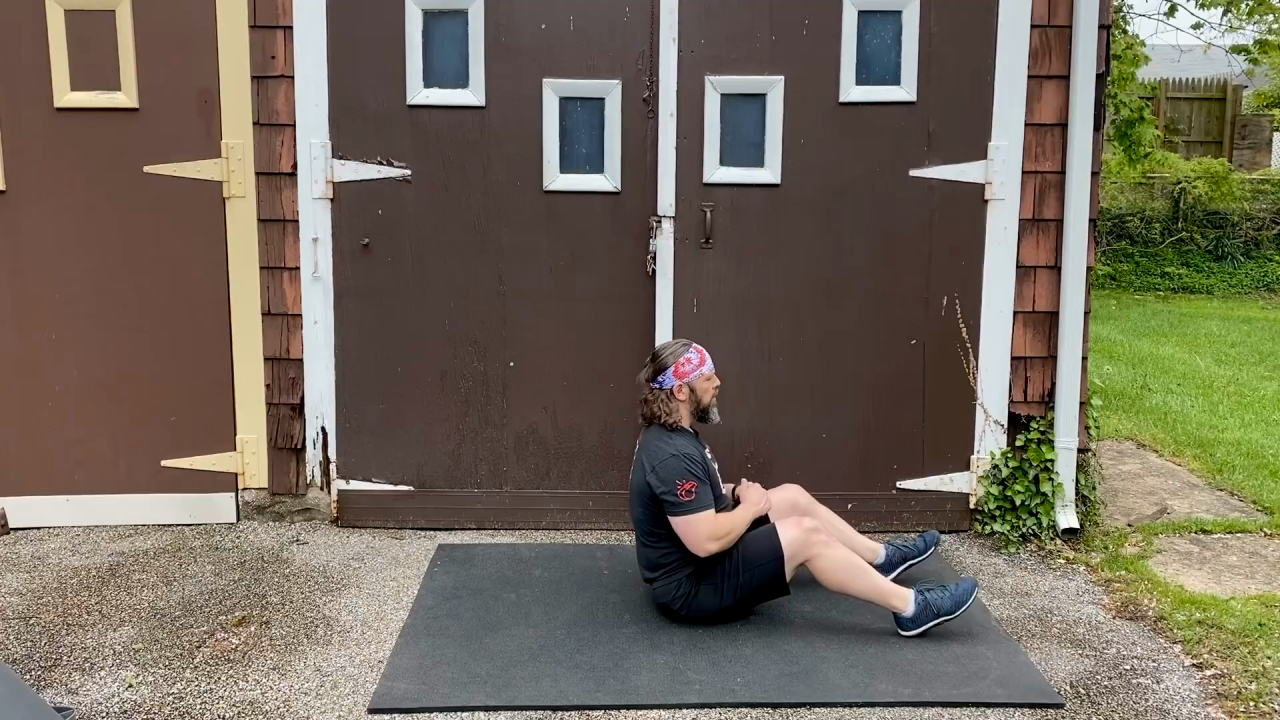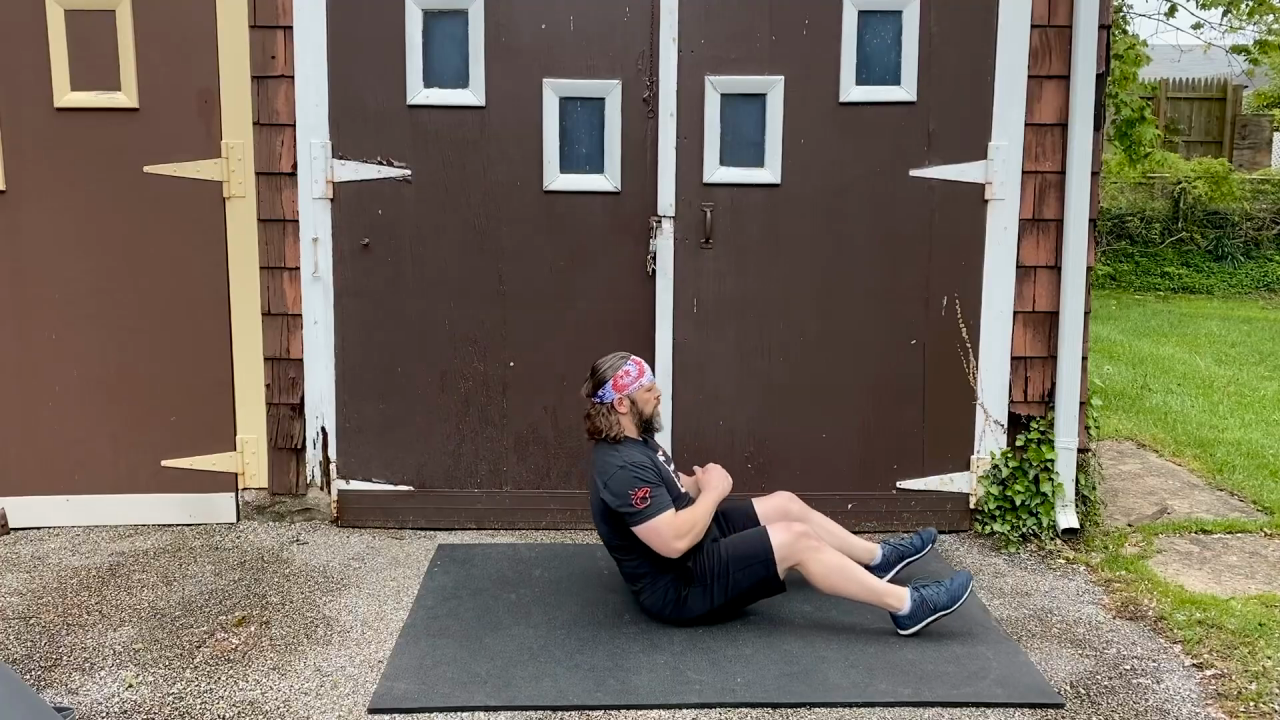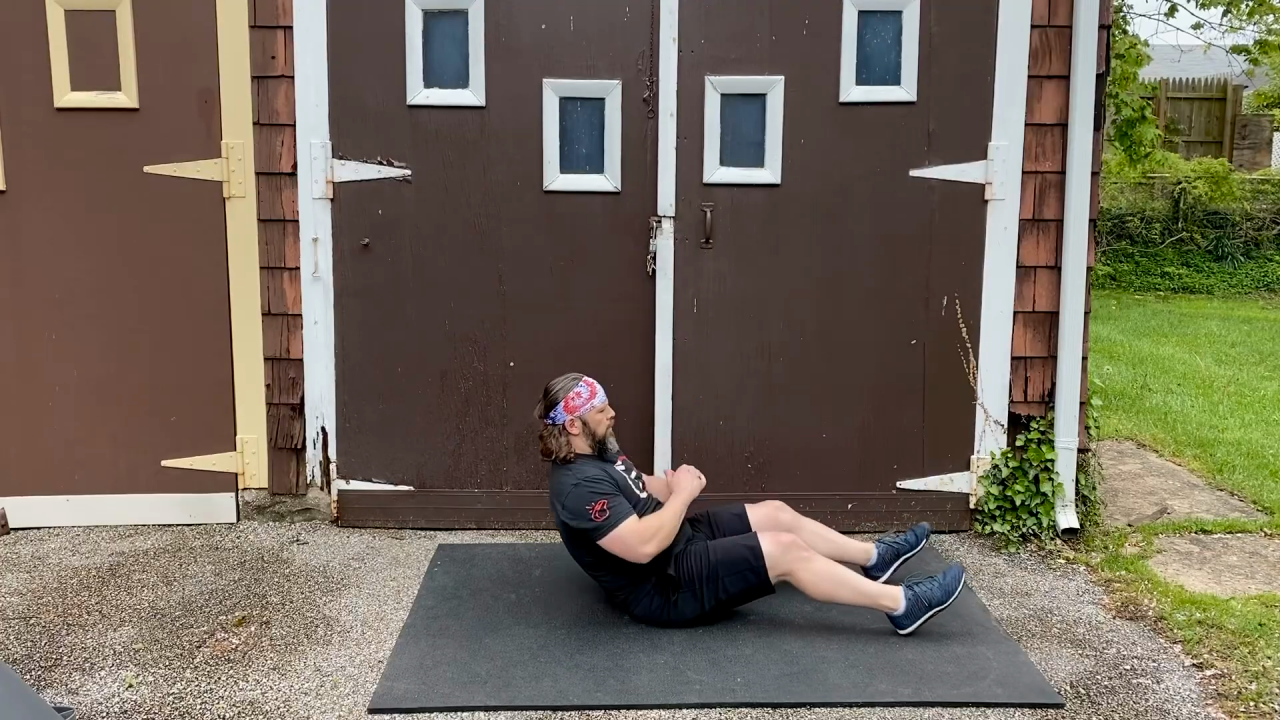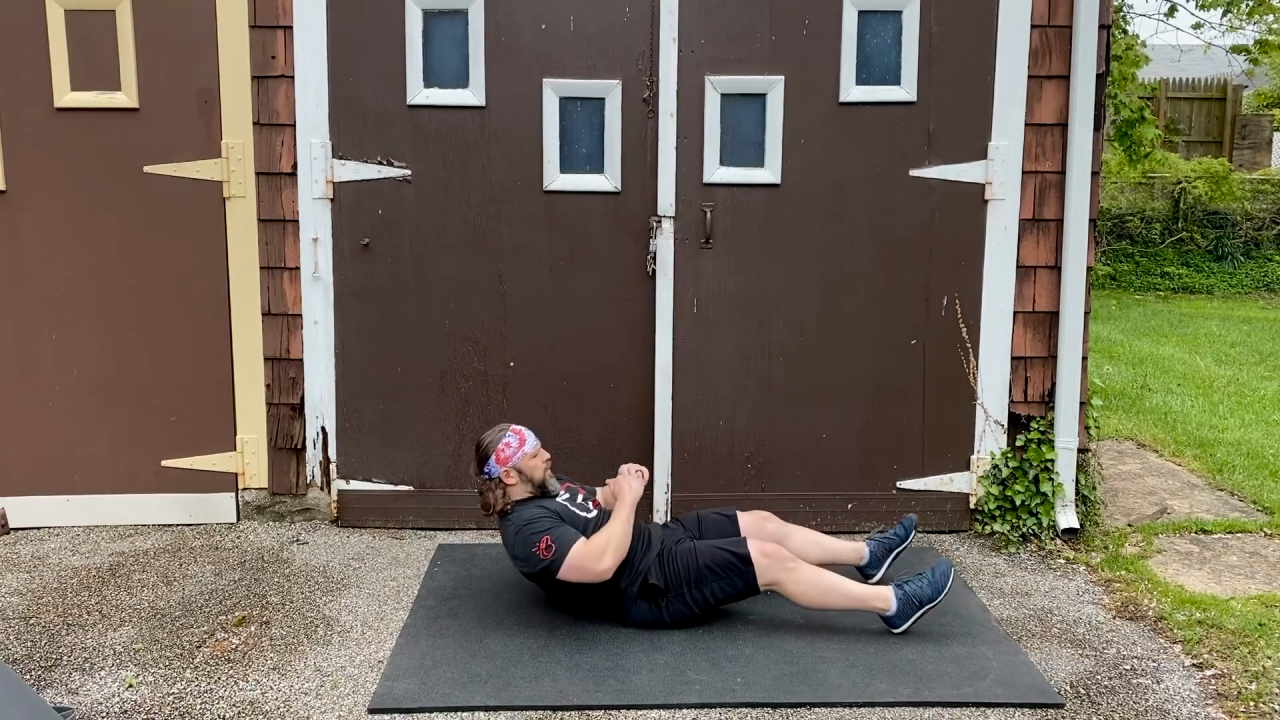
dt=0.3s
person 1, frame 1
left shoulder: (672, 434)
right shoulder: (672, 456)
right elbow: (707, 542)
left wrist: (732, 493)
right wrist: (751, 506)
left hip: (702, 563)
right hip: (691, 587)
left knee: (793, 496)
right knee: (807, 533)
left ankle: (883, 557)
right ankle: (911, 608)
person 1, frame 2
left shoulder: (631, 441)
right shoulder: (624, 468)
right elbow: (675, 542)
left wrist: (697, 484)
right wrist: (713, 492)
left hip: (692, 554)
right hip: (676, 590)
left knee: (785, 505)
right knee: (797, 539)
left ankle: (878, 557)
right ankle: (905, 606)
person 1, frame 3
left shoulder: (598, 456)
right shoulder: (579, 487)
left elbow: (643, 490)
right elbow: (644, 546)
left wrist: (675, 482)
right wrist: (684, 494)
left hip: (682, 544)
right hip: (665, 587)
left knee: (777, 512)
right knee: (786, 550)
left ankle: (876, 559)
right ankle: (901, 604)
person 1, frame 4
left shoulder: (545, 490)
right shoulder: (526, 527)
left elbow: (603, 505)
right elbow: (599, 563)
left wrist: (624, 486)
right wrist: (629, 501)
left hip: (659, 545)
right hip: (649, 590)
left knee: (763, 524)
right knee: (771, 560)
left ankle: (866, 556)
right ankle: (892, 604)
